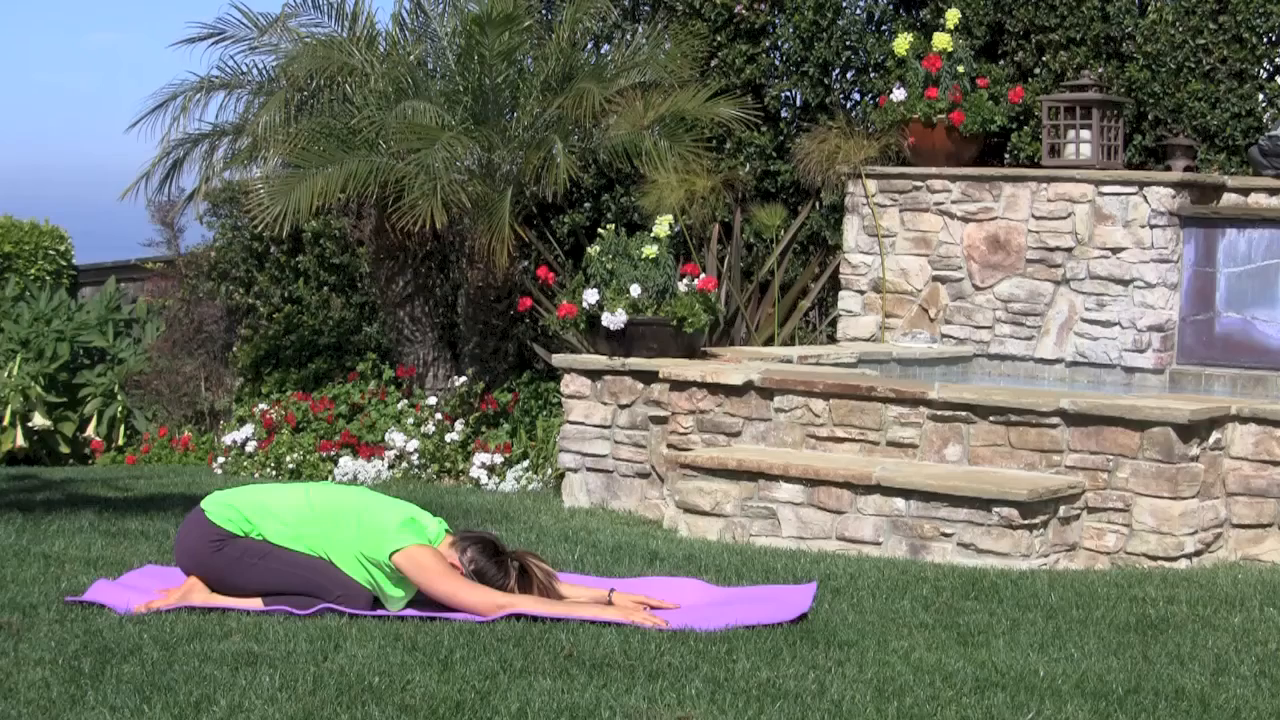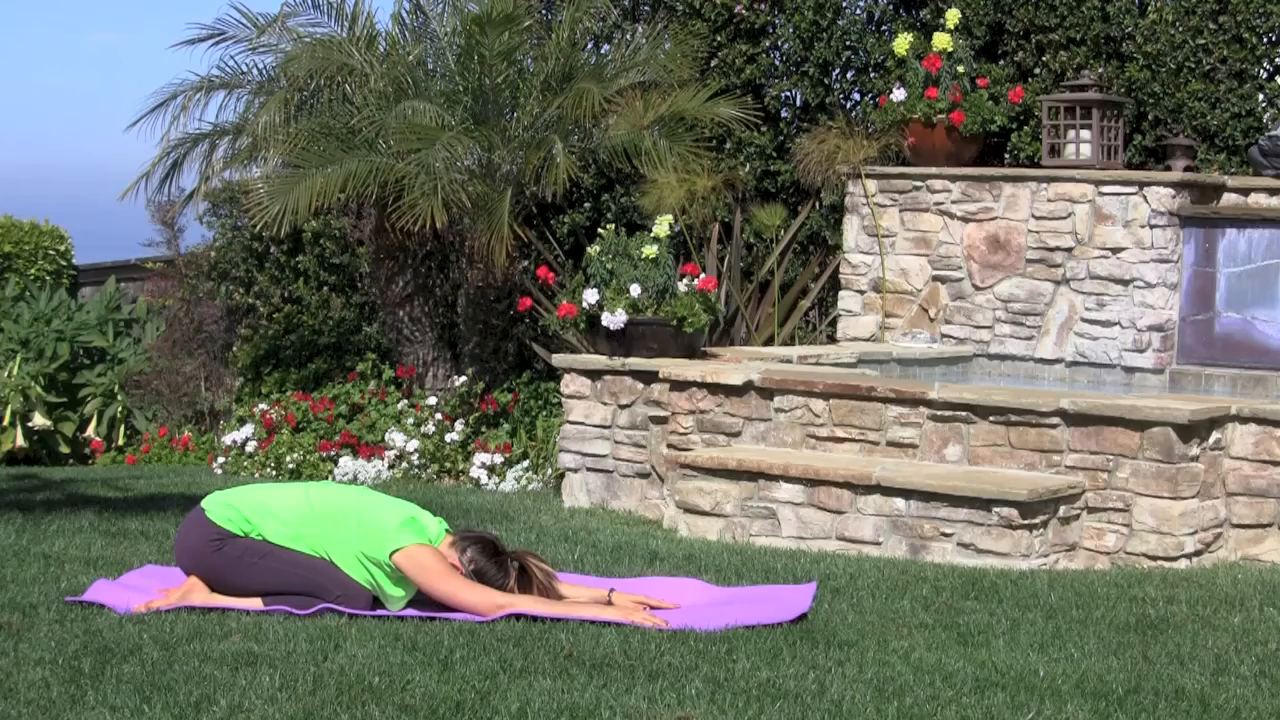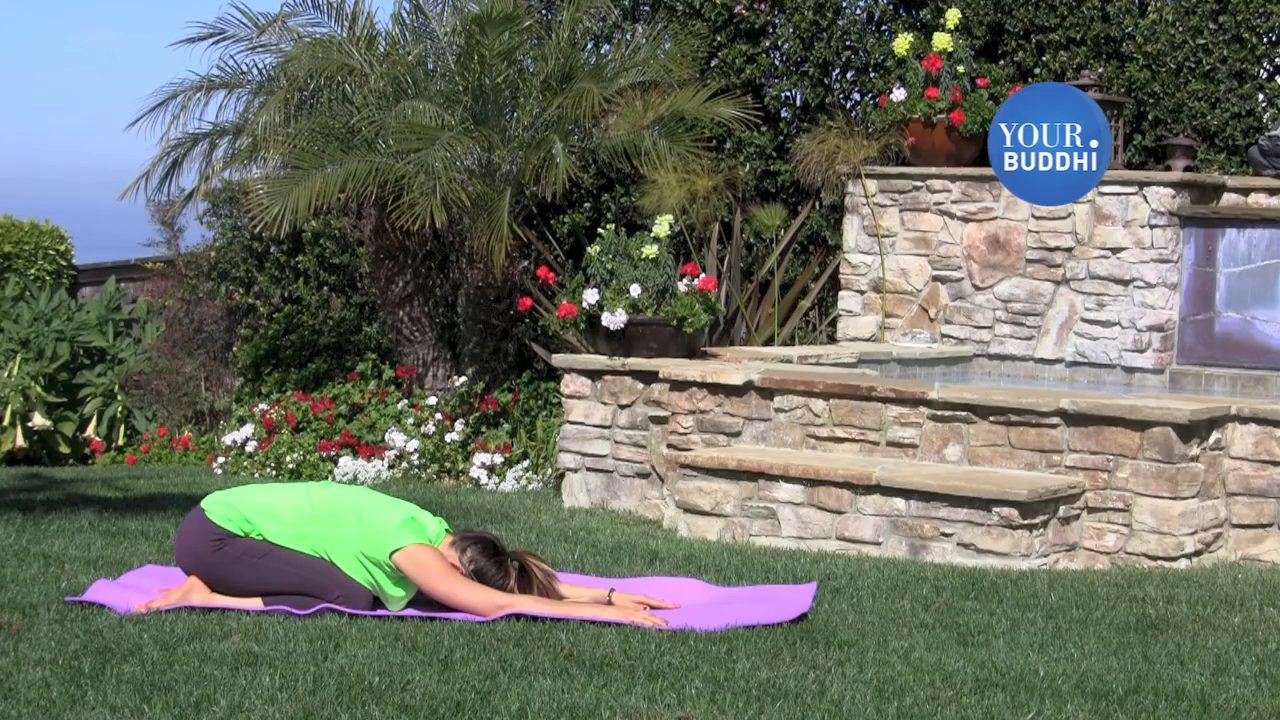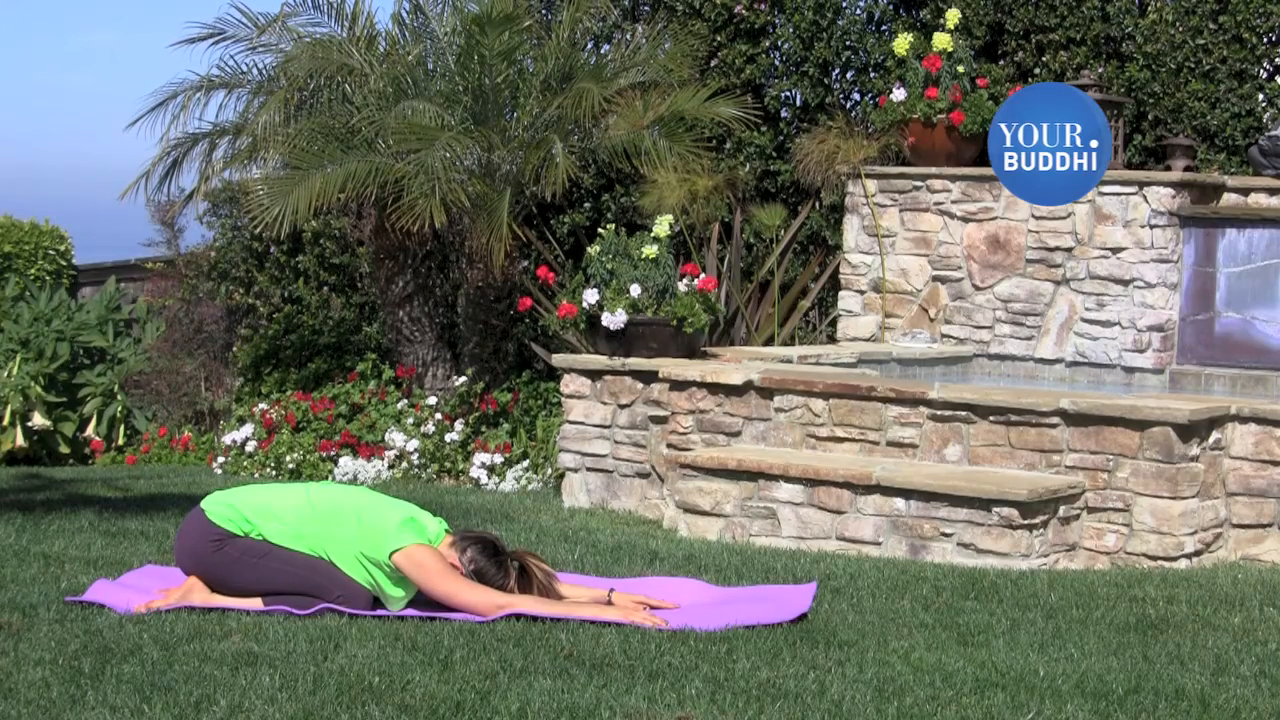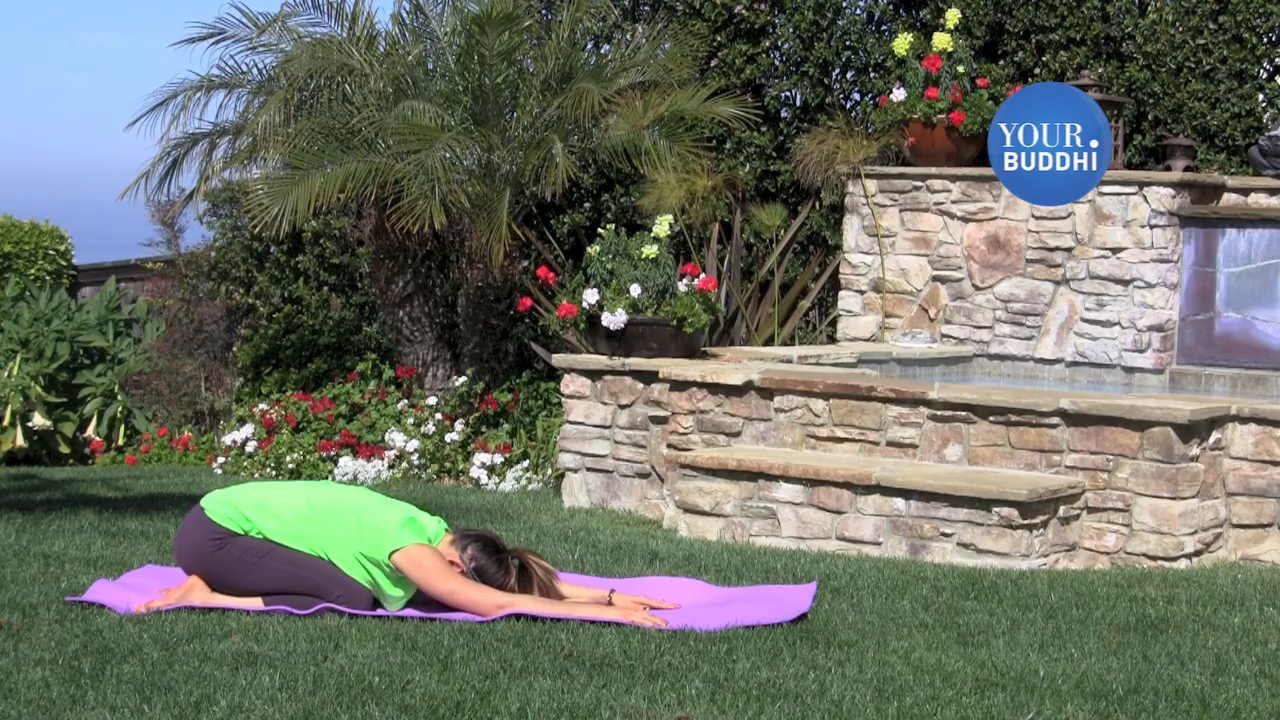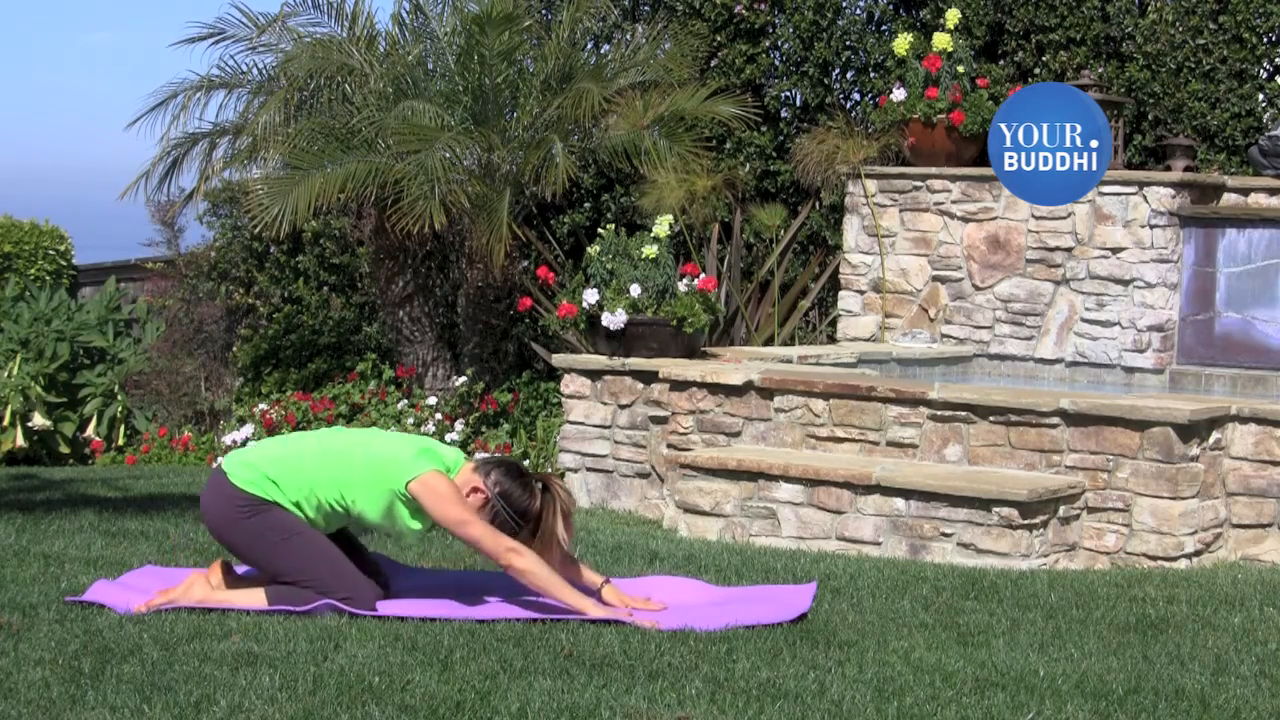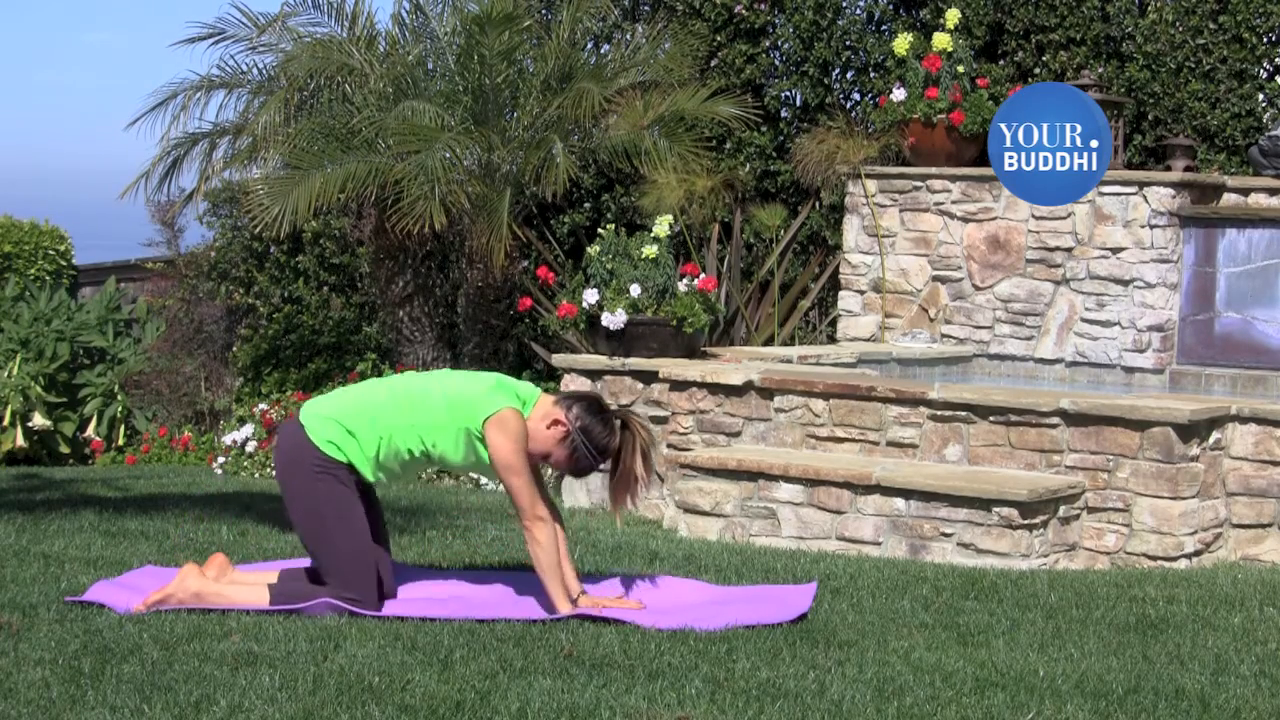
dt=0.7s
person 1, frame 1
left shoulder: (438, 536)
right shoulder: (414, 549)
left elbow: (530, 579)
right elbow: (498, 604)
left wrist: (611, 593)
right wrist: (602, 612)
left hip: (228, 517)
right hip: (210, 534)
left knee: (351, 590)
right knee: (349, 597)
left ankle: (212, 584)
right ankle: (204, 596)
person 1, frame 2
left shoulder: (439, 536)
right shoulder: (414, 550)
left elbow: (536, 581)
right elbow: (497, 604)
left wrist: (610, 594)
right wrist: (603, 612)
left hip: (228, 517)
right hip: (211, 534)
left knee: (348, 590)
right knee: (350, 600)
left ankle: (210, 585)
right ankle: (204, 598)
person 1, frame 3
left shoulder: (440, 536)
right shoulder: (414, 550)
left elbow: (536, 580)
right elbow: (496, 604)
left wrist: (611, 593)
right wrist: (603, 612)
left hip: (228, 517)
right hip: (210, 534)
left knee: (349, 590)
right knee: (350, 599)
left ankle: (210, 585)
right ankle: (204, 598)
person 1, frame 4
left shoulder: (437, 536)
right shoulder: (413, 550)
left elbow: (530, 581)
right elbow: (496, 603)
left wrist: (610, 593)
right wrist: (603, 612)
left hip: (228, 517)
right hip: (211, 534)
left knee: (350, 590)
right knee: (350, 599)
left ankle: (210, 584)
right ankle: (204, 597)
person 1, frame 5
left shoulder: (440, 538)
right shoulder: (413, 552)
left elbow: (532, 579)
right elbow: (500, 604)
left wrist: (613, 595)
right wrist: (606, 612)
left hip: (230, 517)
right hip: (211, 534)
left knee: (356, 590)
right knee: (349, 600)
left ankle: (218, 584)
right ankle: (206, 597)
person 1, frame 6
left shoulder: (458, 469)
right shoulder: (431, 483)
left elbow: (533, 542)
right elbow: (509, 555)
left wrist: (603, 586)
right wrist: (589, 607)
left hip: (257, 487)
right hip: (236, 498)
left knee: (373, 588)
right knee: (353, 601)
left ankle: (229, 578)
right ankle: (210, 595)
person 1, frame 7
left shoulder: (525, 407)
right shoulder: (508, 419)
left elbow: (546, 515)
right elbow: (536, 521)
left wrist: (574, 594)
right wrist: (564, 608)
left hip: (333, 447)
right hip: (316, 449)
left knee: (373, 586)
right knee: (356, 599)
left ankle: (226, 575)
right ankle: (200, 591)
